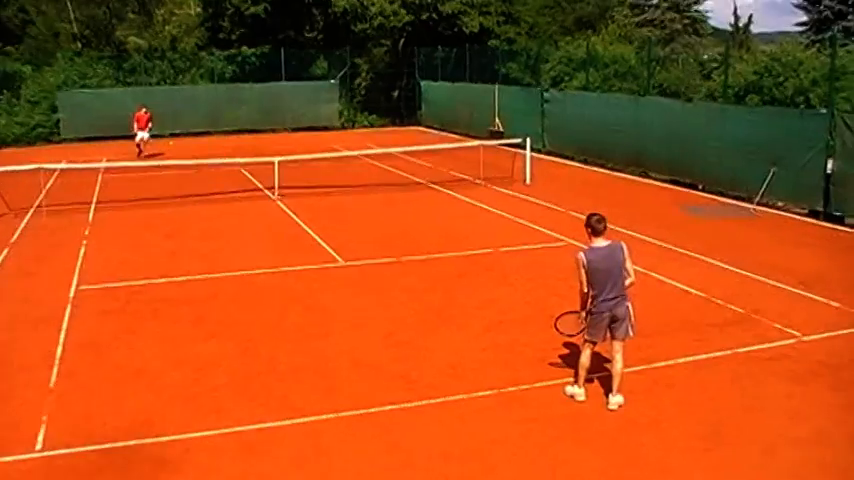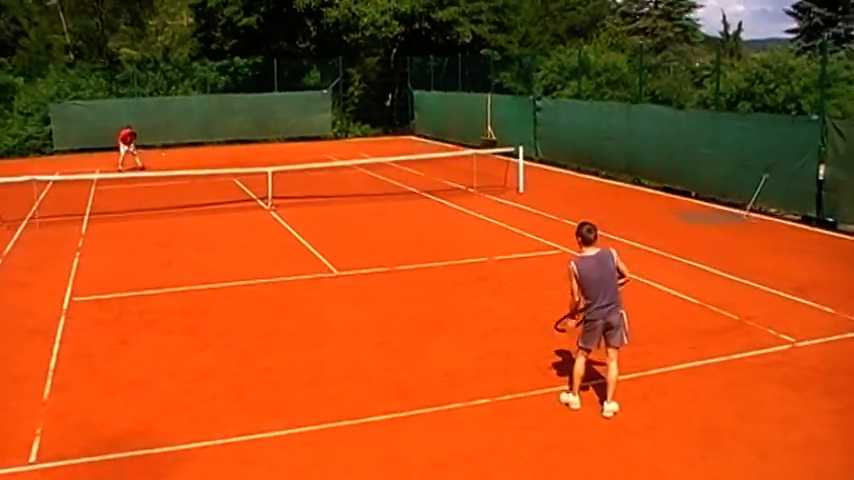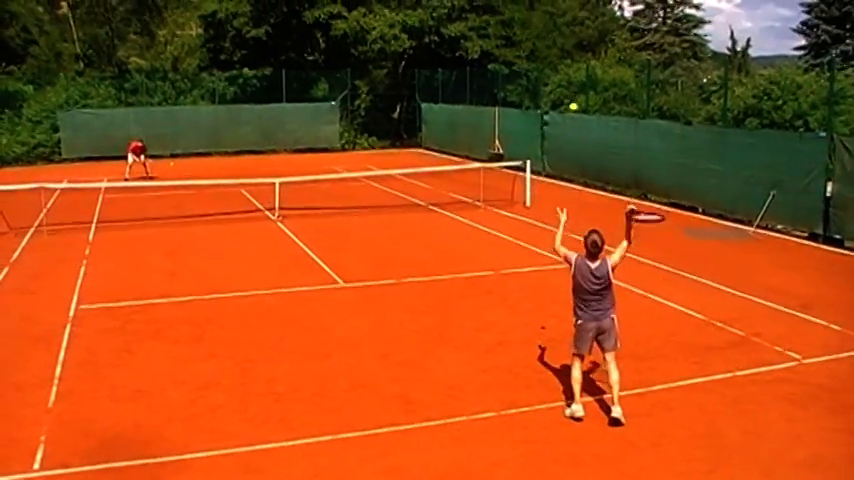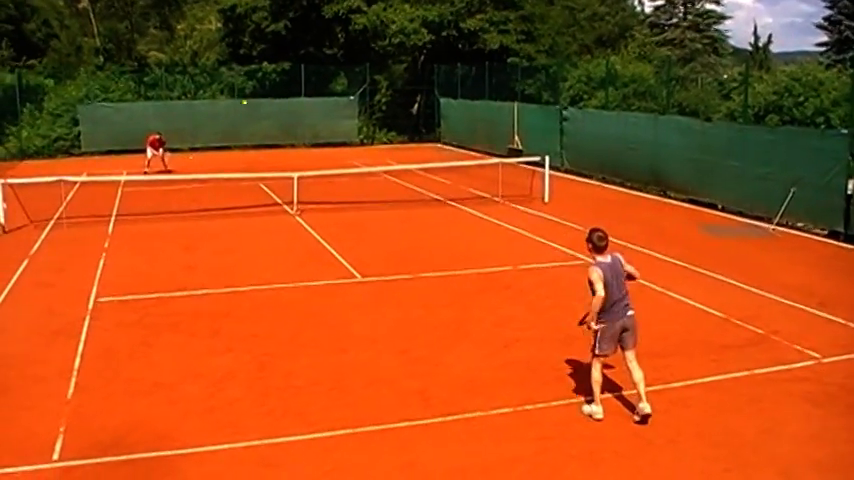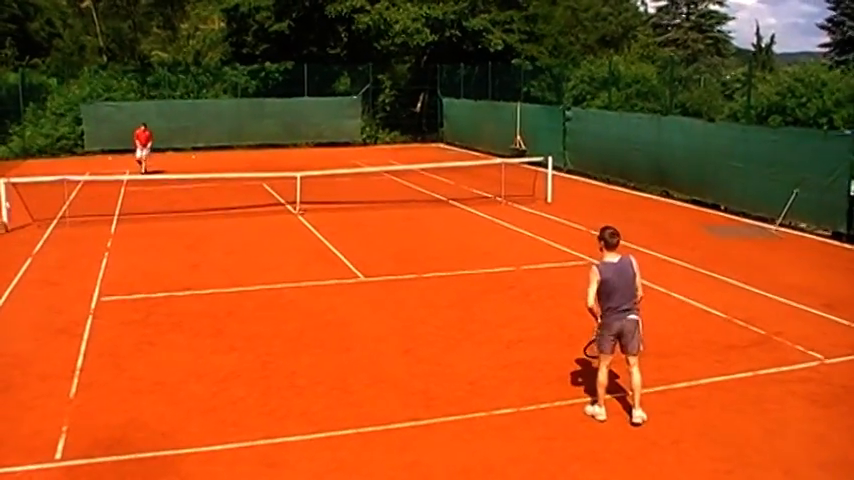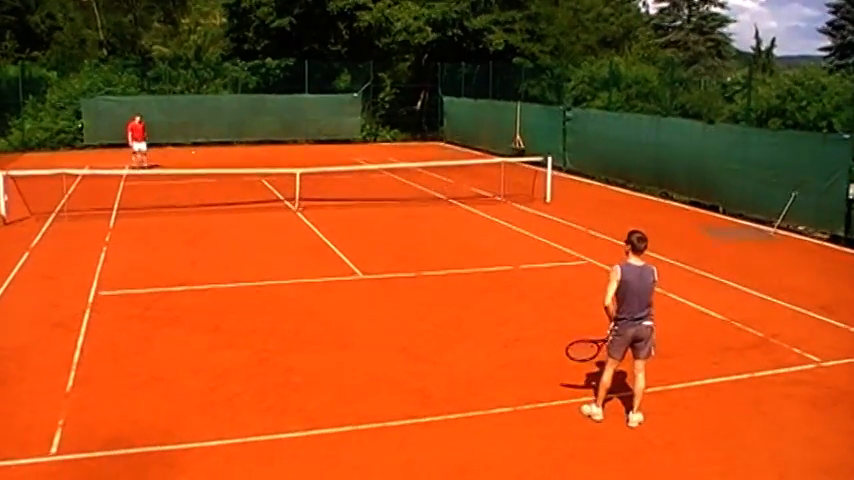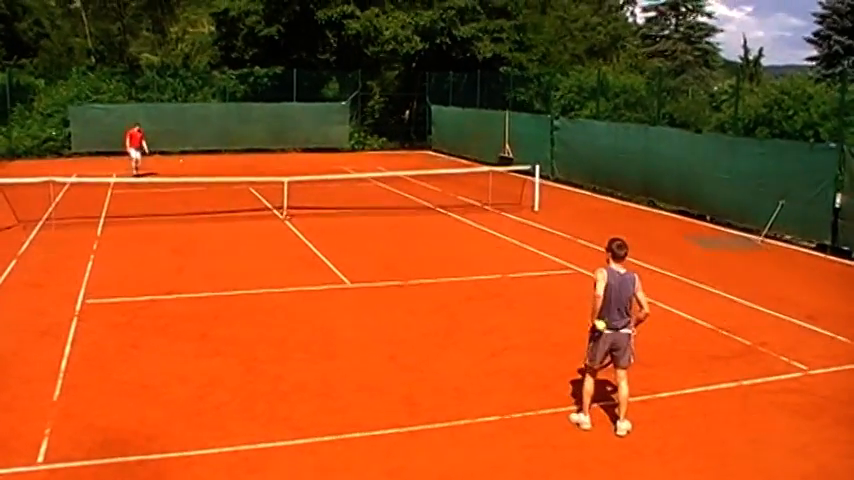
dt=0.7s
person 1, frame 1
left shoulder: (583, 256)
right shoulder: (621, 247)
left elbow: (584, 289)
right elbow: (631, 278)
left wrist: (583, 309)
left hip: (599, 309)
right hip: (620, 306)
left knee: (587, 348)
right knee: (617, 352)
left ankle: (579, 388)
right ankle: (615, 396)
person 1, frame 2
left shoulder: (575, 265)
right shoulder: (610, 254)
left elbow: (576, 299)
right elbow: (626, 277)
left wrist: (573, 315)
left hip: (593, 317)
right hip: (614, 314)
left knee: (581, 355)
right knee: (612, 359)
left ankle: (574, 396)
right ankle: (609, 403)
person 1, frame 3
left shoulder: (576, 262)
right shoulder: (608, 265)
left elbow: (557, 247)
right elbow: (626, 243)
left wrist: (562, 222)
right wrist: (629, 219)
left hip: (584, 322)
right hip: (607, 320)
left knee: (577, 363)
right knee: (611, 363)
left ankle: (576, 405)
right ankle: (616, 406)
person 1, frame 4
left shoulder: (595, 270)
right shoulder: (618, 258)
left elbow: (600, 295)
right elbow: (635, 275)
left wrist: (591, 318)
left hip: (608, 322)
right hip: (628, 317)
left knee: (596, 363)
right knee: (632, 362)
left ankle: (596, 407)
right ankle: (643, 404)
person 1, frame 5
left shoulder: (597, 270)
right shoulder: (631, 261)
left elbow: (590, 303)
right elbow: (639, 293)
left wrist: (598, 318)
left hip: (609, 322)
right hip: (631, 320)
left knee: (603, 365)
right knee: (633, 366)
left ankle: (599, 408)
right ankle: (637, 411)
person 1, frame 6
left shoulder: (618, 270)
right shoulder: (653, 272)
left elbow: (607, 303)
right elbow: (646, 299)
left wrist: (613, 322)
left hip: (623, 327)
right hip: (645, 326)
left knee: (610, 368)
right knee: (639, 371)
left ankle: (597, 408)
right ankle: (635, 414)
person 1, frame 7
left shoulder: (603, 273)
right shoulder: (634, 278)
left elbow: (599, 294)
right elbow: (645, 310)
left wrist: (594, 318)
left hip: (602, 334)
right hip: (623, 335)
left knee: (590, 374)
right knee: (622, 379)
left ankle: (584, 416)
right ankle: (622, 422)
